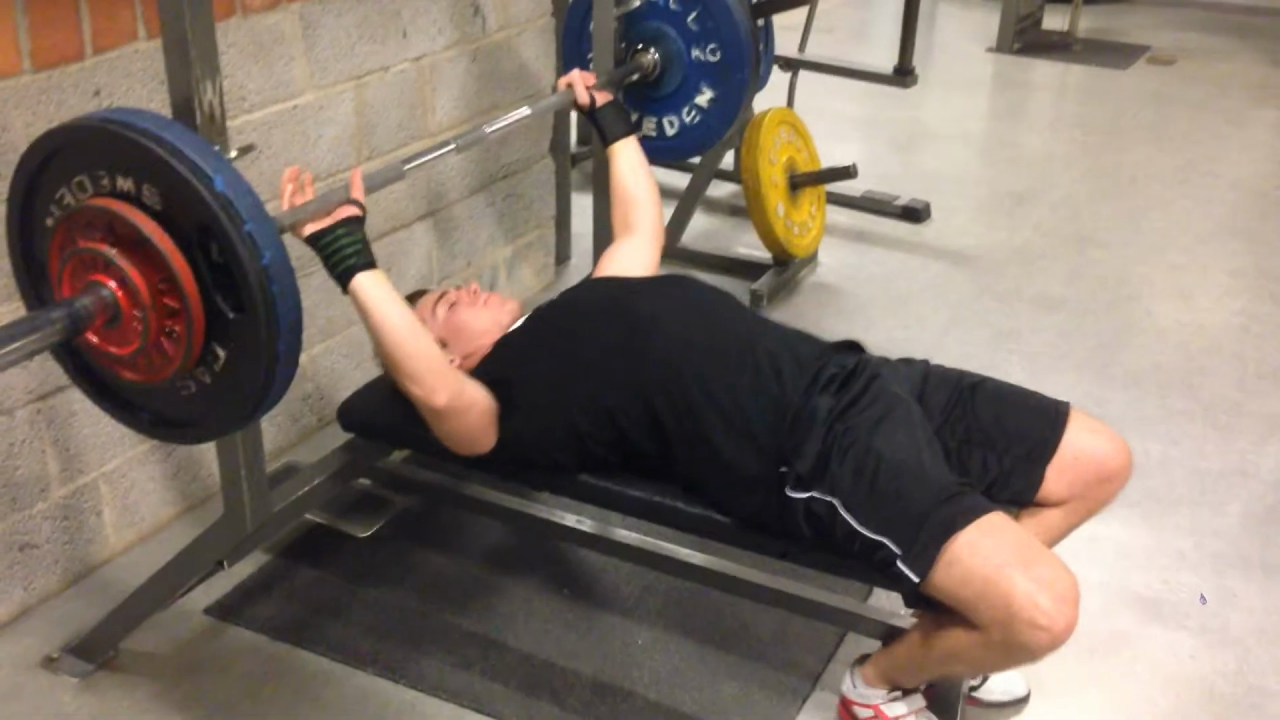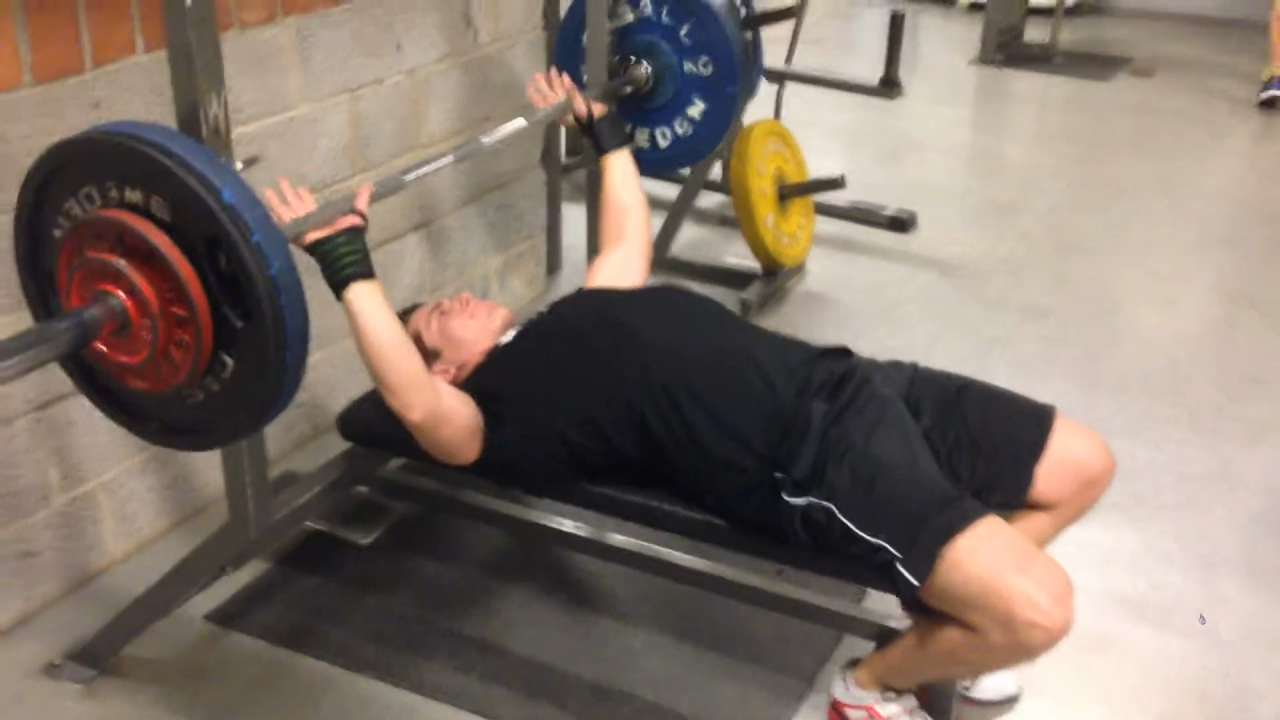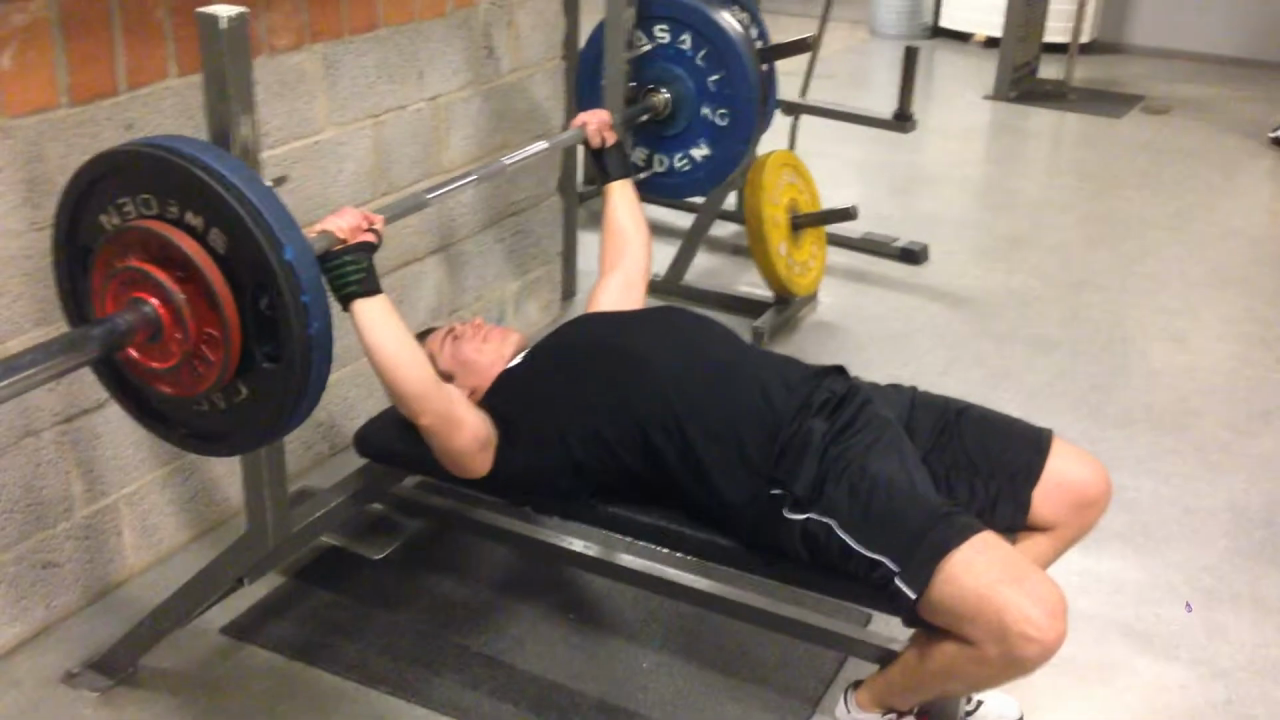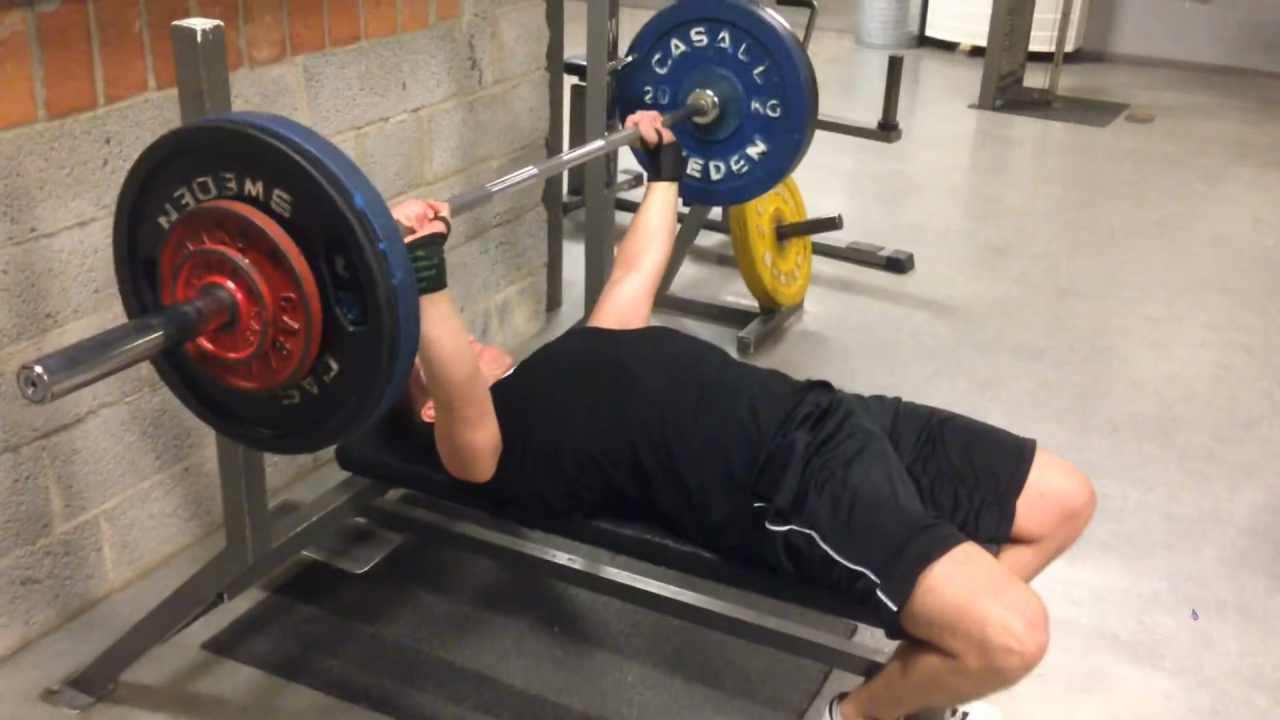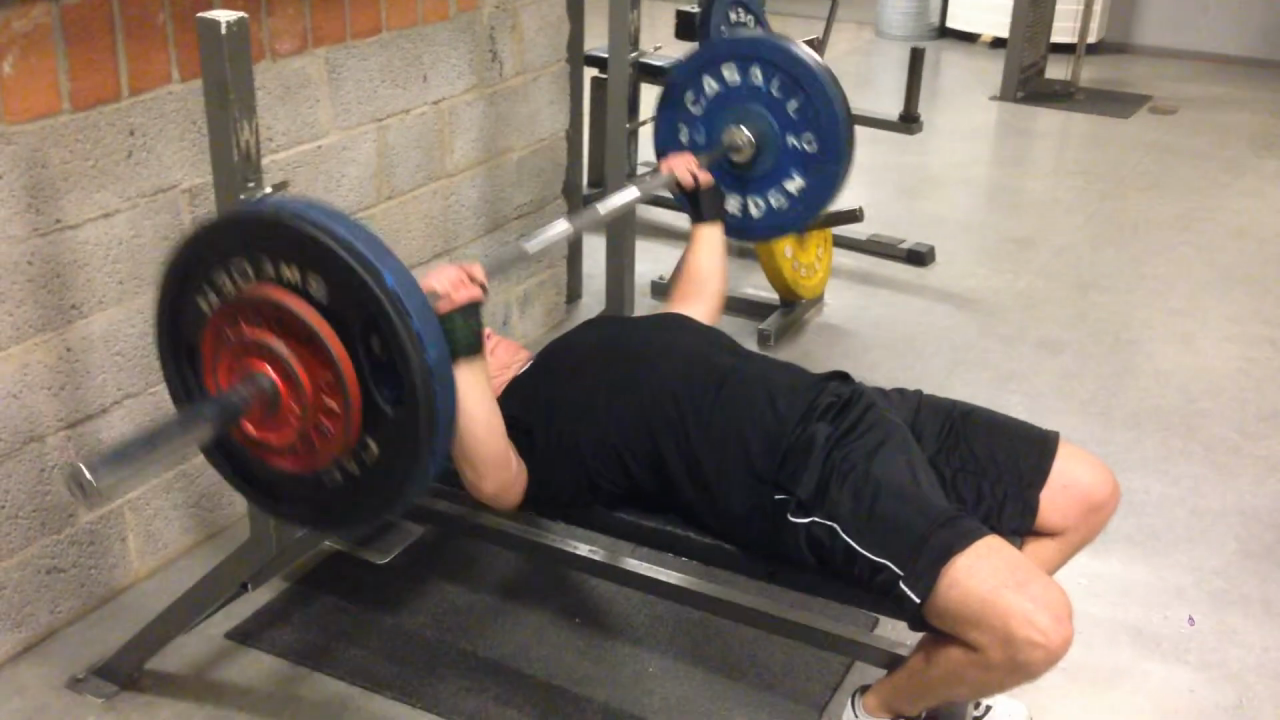
dt=1s
person 1, frame 1
left shoulder: (576, 314)
right shoulder: (501, 402)
left elbow: (641, 228)
right elbow: (434, 392)
left wrist: (608, 116)
right wrist: (349, 258)
left hip: (848, 381)
right hip: (814, 455)
left knee: (1101, 462)
right knee: (1037, 614)
left ankle: (946, 613)
person 1, frame 2
left shoulder: (569, 321)
right shoulder: (498, 409)
left elbow: (628, 240)
right elbow: (416, 408)
left wrist: (601, 128)
right wrist: (347, 268)
left hip: (837, 384)
right hip: (805, 462)
left knee: (1083, 467)
right knee: (1034, 613)
left ankle: (938, 612)
person 1, frame 3
left shoulder: (572, 348)
right shoulder: (508, 432)
left elbow: (628, 264)
right elbow: (428, 412)
left wrist: (611, 159)
right wrist: (354, 279)
right hip: (803, 475)
left knee: (1081, 490)
right knee: (1028, 627)
left ankle: (937, 654)
person 1, frame 4
left shoulder: (567, 358)
right shoulder: (494, 443)
left elbow: (635, 272)
right elbow: (462, 400)
left wrist: (663, 166)
right wrist: (422, 270)
right hip: (786, 487)
left knee: (1065, 501)
right knee: (1009, 641)
person 1, frame 5
left shoulder: (578, 361)
right shoulder: (516, 429)
left elbow: (697, 307)
right elbow: (491, 478)
left wrist: (705, 205)
right wrist: (453, 333)
right hip: (805, 479)
left knee: (1089, 494)
right knee: (1032, 632)
